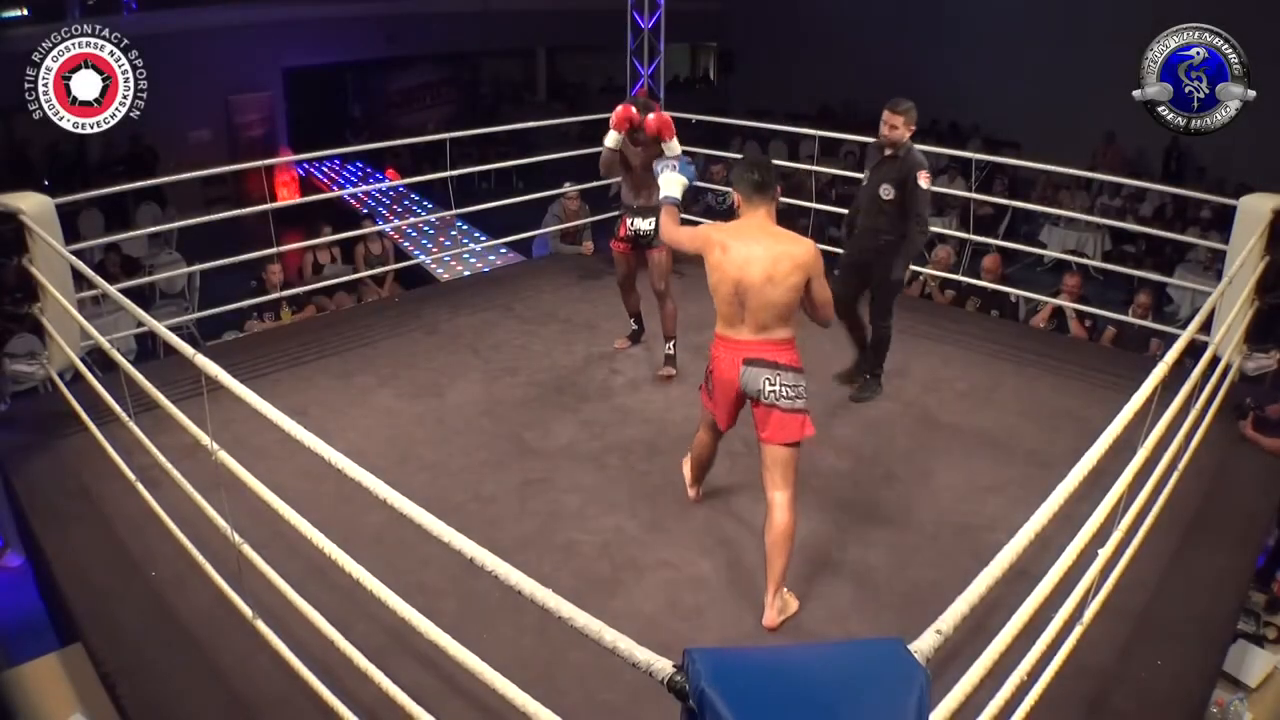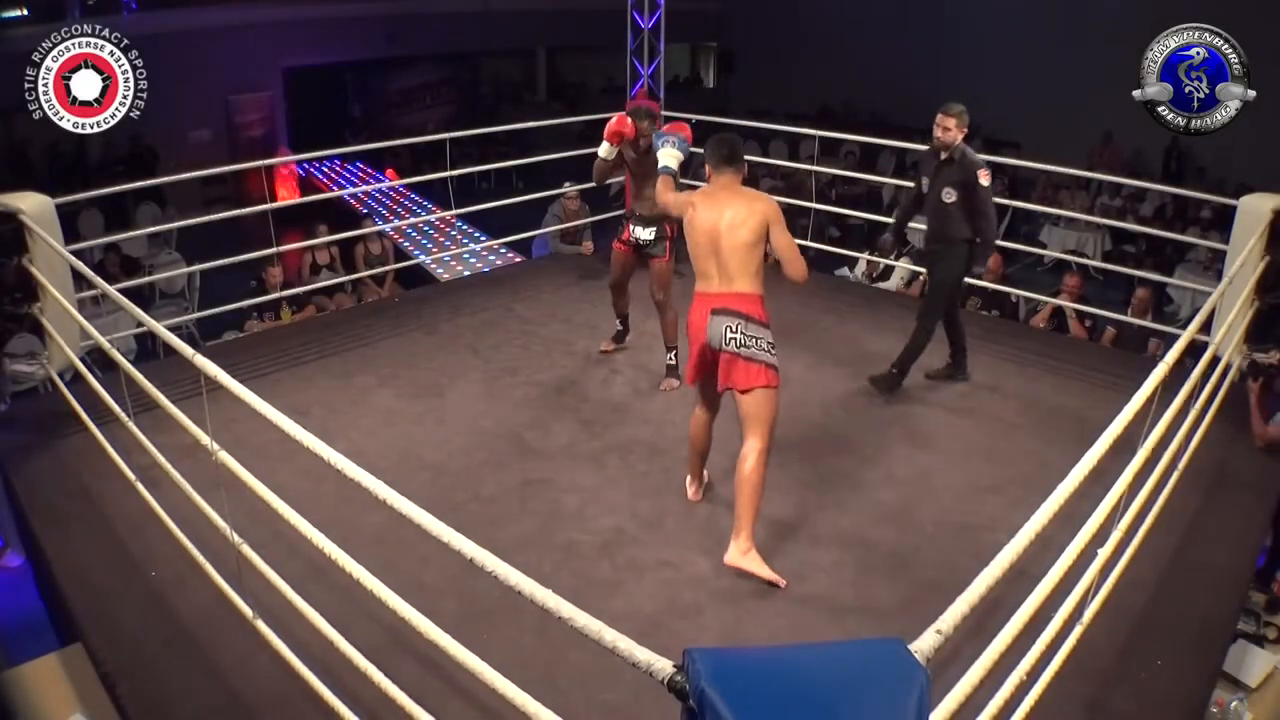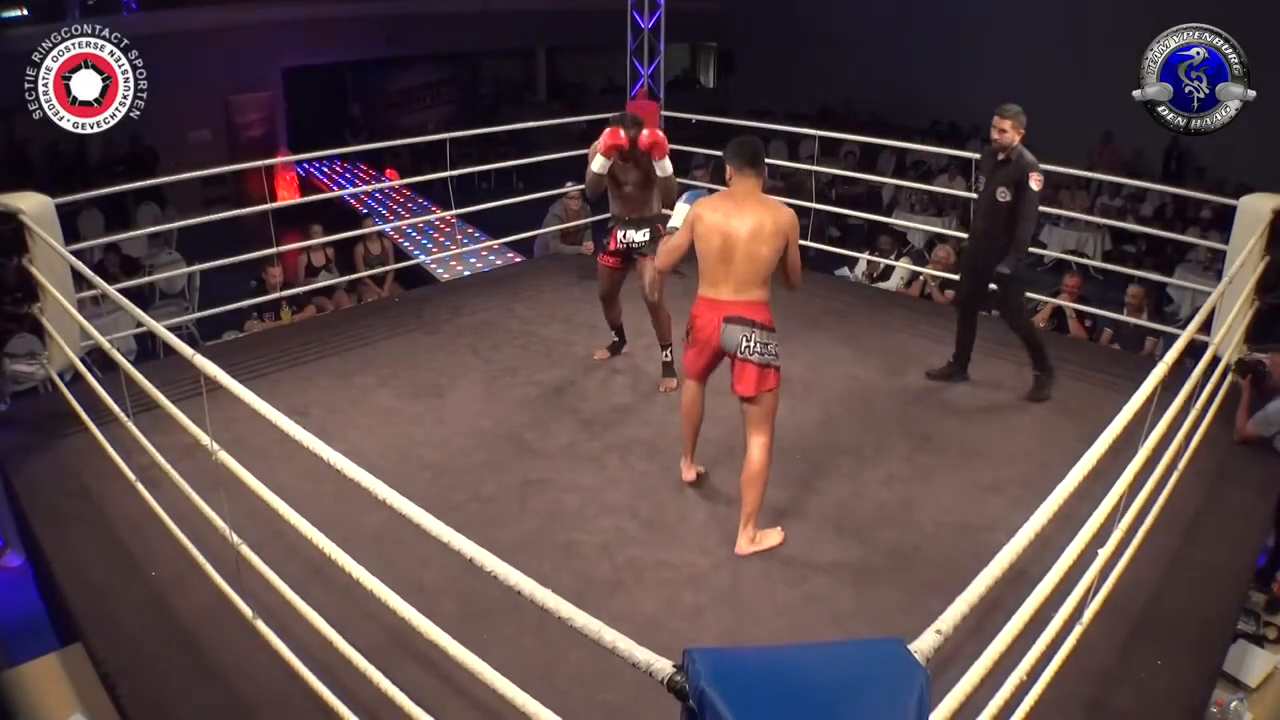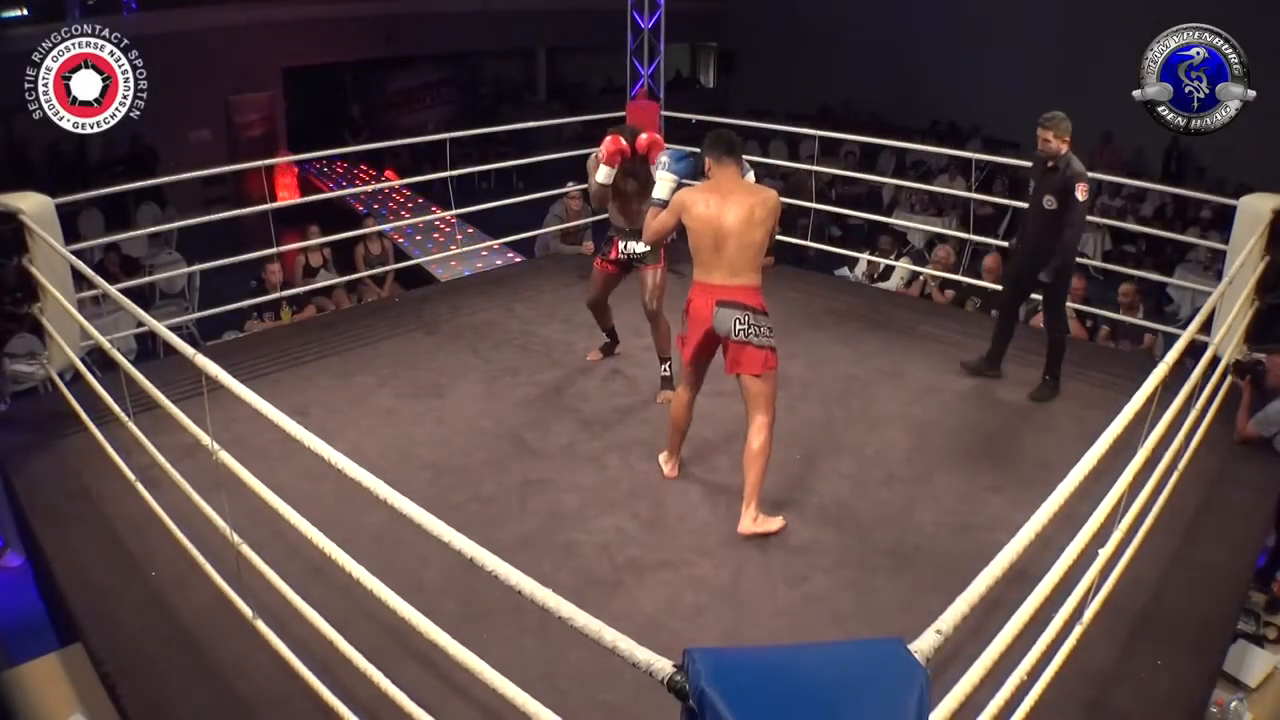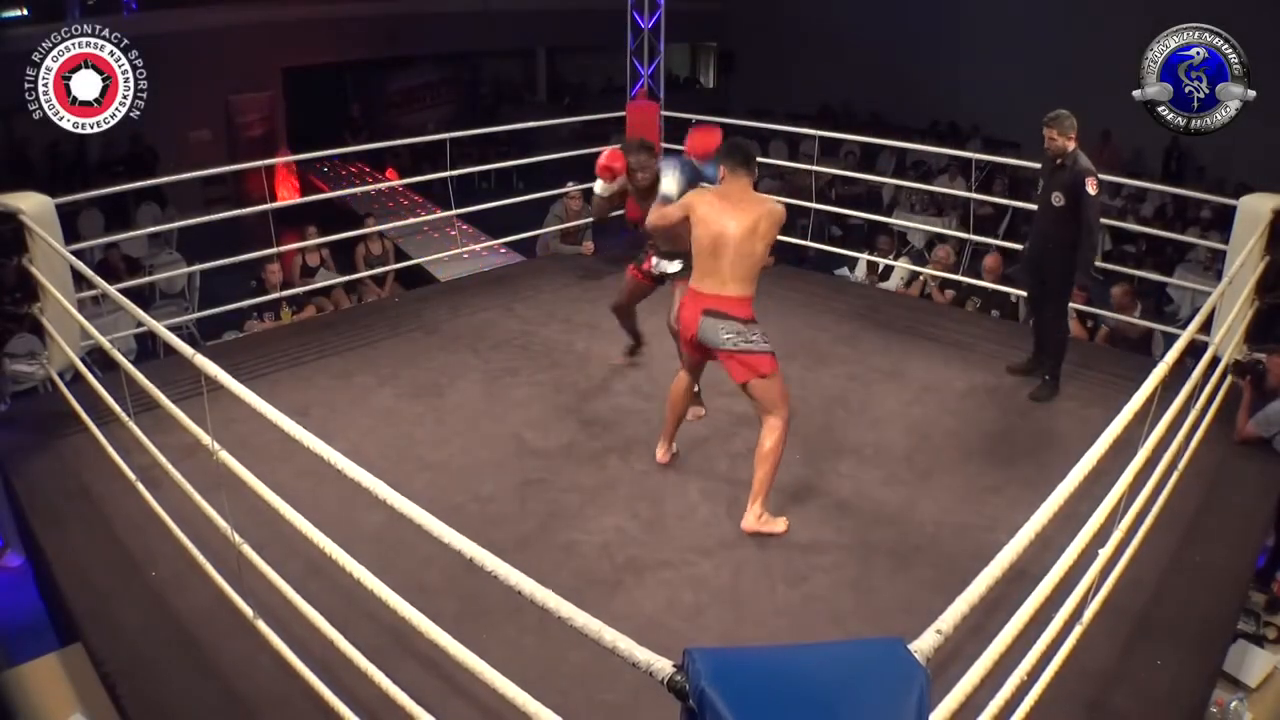
dt=0.4s
person 1, frame 1
left shoulder: (713, 238)
right shoulder: (804, 251)
left elbow: (667, 232)
right elbow: (825, 318)
left wrist: (669, 191)
left hip: (727, 358)
right hip: (779, 368)
left knee: (711, 427)
right knee: (780, 492)
left ankle: (694, 479)
right ankle: (775, 601)
person 1, frame 2
left shoulder: (691, 203)
right shoulder: (763, 206)
left elbow: (661, 196)
right elbow: (798, 274)
left wrist: (668, 159)
left hip: (702, 315)
right hip: (745, 320)
left knee: (705, 405)
right knee: (757, 438)
left ankle: (695, 481)
right ankle: (741, 545)
person 1, frame 3
left shoulder: (701, 209)
right shoulder: (783, 217)
left elbow: (662, 264)
right elbow: (793, 281)
left wrist: (677, 222)
left hip: (707, 318)
right hip: (753, 325)
left knee: (694, 378)
right knee: (759, 435)
left ankle: (688, 463)
right ankle: (748, 534)
person 1, frame 4
left shoulder: (687, 198)
right shoulder: (769, 200)
left elbow: (649, 237)
left wrist: (662, 186)
left hip: (701, 304)
right hip: (746, 311)
left knee: (687, 385)
right knee: (761, 417)
left ankle: (671, 458)
right ankle: (750, 514)
person 1, frame 5
left shoulder: (698, 198)
right shoulder: (774, 212)
left elbow: (654, 221)
left wrist: (670, 186)
left hip: (693, 310)
right hip: (735, 322)
left knee: (688, 371)
right knee: (777, 415)
left ankle: (665, 445)
right ankle: (756, 512)
person 2, frame 1
left shoulder: (915, 165)
right shoulder: (873, 151)
left elbow: (919, 222)
left wrist: (902, 262)
right wrist: (848, 228)
left hip: (888, 250)
right hip: (859, 242)
left knee: (879, 318)
right knee: (843, 304)
left ankle: (870, 377)
right ankle: (863, 359)
person 2, frame 2
left shoulder: (972, 166)
right shoulder: (928, 157)
left elbow: (986, 216)
right elbow: (917, 197)
left wrist: (982, 258)
right wrist: (897, 229)
left hip: (956, 249)
right hip: (933, 245)
left knee: (928, 314)
right knee: (947, 308)
left ankle: (897, 373)
right ankle: (957, 365)
person 2, frame 3
left shoulder: (1027, 167)
right shoulder: (987, 157)
left elbow: (1027, 219)
left wrist: (1012, 259)
left hip: (1004, 251)
right hip: (979, 245)
left knee: (1015, 315)
right knee: (965, 305)
left ankle: (1043, 372)
right ankle: (958, 365)
person 2, frame 4
left shoulder: (1075, 176)
right shoulder: (1040, 162)
left elbow: (1074, 228)
left wrist: (1052, 267)
left hip: (1056, 258)
right hip: (1029, 249)
left knee: (1053, 319)
right knee: (1007, 304)
left ankle: (1050, 379)
right ankle: (992, 361)
person 2, frame 5
left shoulder: (1083, 173)
right shoulder: (1050, 161)
left elbow: (1091, 226)
left wrist: (1084, 270)
left hip: (1062, 255)
right hip: (1038, 248)
left knee: (1056, 316)
right knee: (1037, 307)
left ankle: (1051, 378)
right ankle: (1039, 359)
person 3, frame 1
left shoulder: (663, 139)
right shoulder: (619, 139)
right elbow: (605, 171)
left wrist: (669, 141)
right wrist: (615, 132)
left hip: (657, 218)
right hip: (628, 217)
left knee: (661, 287)
right knee: (624, 280)
left ankle: (670, 354)
right ankle: (637, 328)
person 3, frame 2
right shoulder: (624, 145)
right elbow: (599, 178)
right wrist: (609, 144)
left hip: (660, 227)
right hip: (632, 223)
left knee: (660, 298)
right knee: (616, 282)
left ankle: (672, 364)
right ankle: (622, 331)
person 3, frame 3
left shoulder: (651, 151)
right shoulder: (601, 148)
left elbow: (671, 197)
right elbow: (591, 192)
left wrist: (662, 159)
right wrist: (604, 156)
left hip: (649, 230)
right hip: (618, 230)
left knee: (653, 298)
right knee: (606, 294)
left ankle: (668, 362)
right ankle: (618, 341)
person 3, frame 4
left shoulder: (650, 160)
right shoulder: (597, 161)
right elbow: (597, 202)
left wrist: (658, 162)
right wrist: (608, 166)
left hip: (649, 240)
right hip: (618, 239)
left knee: (652, 308)
right knee: (594, 300)
left ankle: (666, 376)
right ankle: (611, 342)
person 3, frame 5
right shoulder: (626, 184)
right elbow: (598, 214)
right wrist: (604, 181)
left hip: (683, 259)
right hip: (654, 254)
left knee: (676, 326)
right knee: (620, 305)
left ankle: (695, 392)
right ankle: (636, 342)
